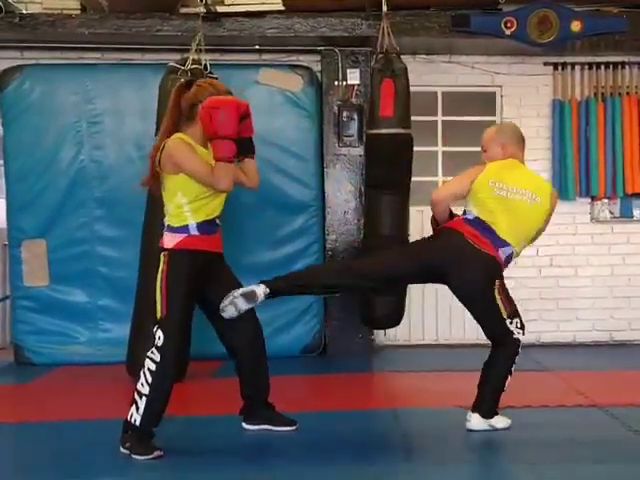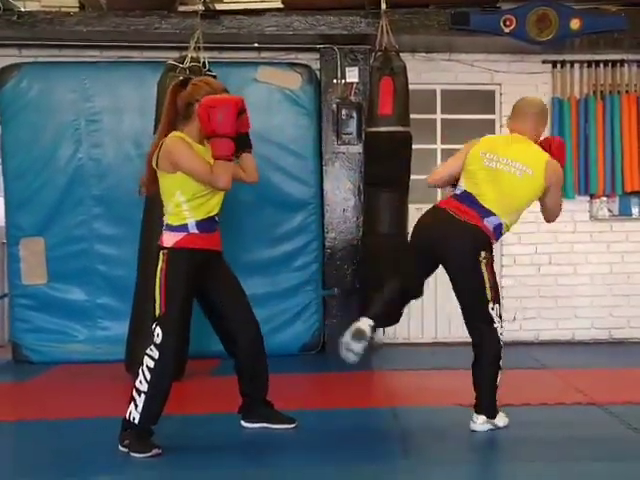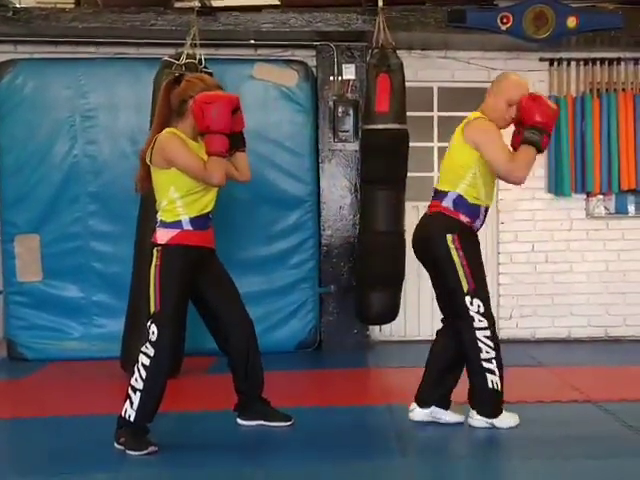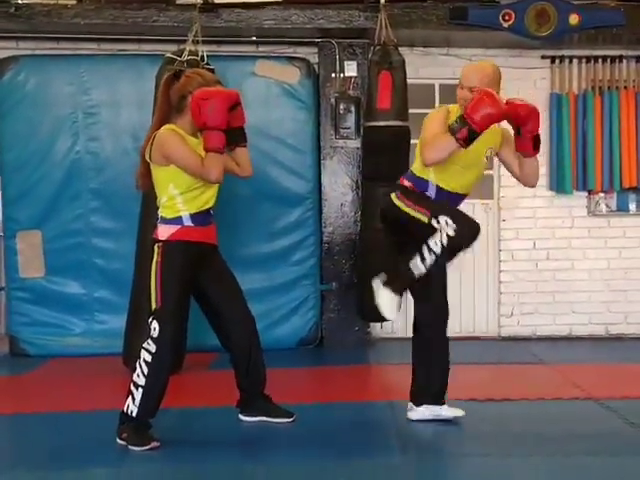
dt=0.3s
person 1, frame 1
left shoulder: (209, 148)
right shoulder: (176, 146)
left elbow: (251, 181)
right elbow: (222, 183)
left wrist: (243, 138)
right wrist: (225, 137)
left hip: (211, 255)
right hip: (181, 255)
left knee: (247, 330)
right knee: (169, 343)
left ankle: (257, 410)
right ankle: (136, 432)
person 1, frame 2
left shoulder: (206, 146)
right shoulder: (174, 145)
left elbow: (250, 175)
right elbow: (221, 181)
left wrist: (239, 134)
right wrist: (223, 135)
left hip: (210, 252)
right hip: (180, 254)
left knee: (246, 328)
right knee: (168, 341)
left ankle: (255, 407)
right ankle: (134, 430)
person 1, frame 3
left shoulder: (200, 143)
right shoulder: (168, 141)
left elbow: (242, 174)
right elbow: (215, 178)
left wrist: (234, 132)
right wrist: (217, 131)
left hip: (203, 250)
right hip: (174, 250)
left knee: (239, 326)
right knee: (163, 338)
left ankle: (251, 405)
right ankle: (129, 428)
person 1, frame 4
left shoulder: (201, 139)
right shoulder: (167, 137)
left elbow: (244, 170)
right elbow: (212, 174)
left wrist: (234, 127)
right wrist: (214, 127)
left hip: (205, 246)
right hip: (175, 246)
left knee: (240, 321)
right knee: (165, 334)
left ankle: (253, 401)
right ankle: (132, 423)
person 2, frame 1
left shoulder: (483, 172)
right shoulder: (548, 193)
left elbow: (439, 199)
right elbow: (528, 237)
left wrist: (443, 227)
left hip: (444, 247)
right hip: (479, 267)
left knee: (354, 272)
right knee: (507, 340)
left ankle: (266, 289)
right ankle: (484, 414)
person 2, frame 2
left shoulder: (480, 144)
right shoulder: (548, 166)
left elbow: (434, 179)
right elbow: (550, 215)
left hip: (435, 222)
right hip: (470, 240)
left knee: (405, 281)
right knee: (485, 328)
left ankle: (367, 321)
right ankle: (485, 413)
person 2, frame 3
left shoulder: (492, 130)
right shoulder: (477, 125)
left elbow: (519, 167)
right elbow: (514, 173)
left wrist: (535, 136)
right wrist: (532, 134)
left hip: (442, 231)
right hip: (447, 231)
left knee: (461, 319)
right knee: (478, 319)
left ankle: (429, 402)
right ankle: (488, 411)
person 2, frame 4
left shoulder: (497, 134)
right shoulder: (442, 117)
left elbow: (529, 178)
right elbow: (430, 156)
left wrist: (527, 137)
right wrist: (466, 126)
left hip: (435, 221)
right hip: (405, 205)
left knee: (433, 308)
right knee: (464, 227)
left ankle: (426, 401)
right ankle: (393, 282)
